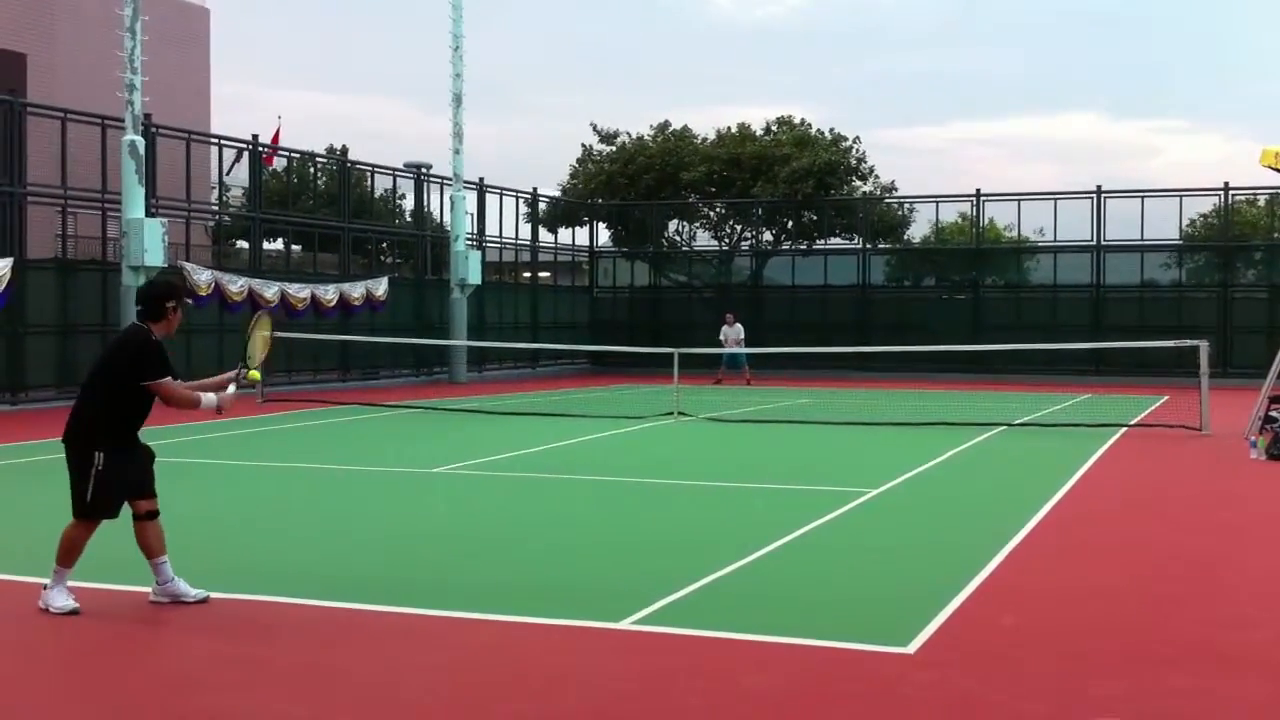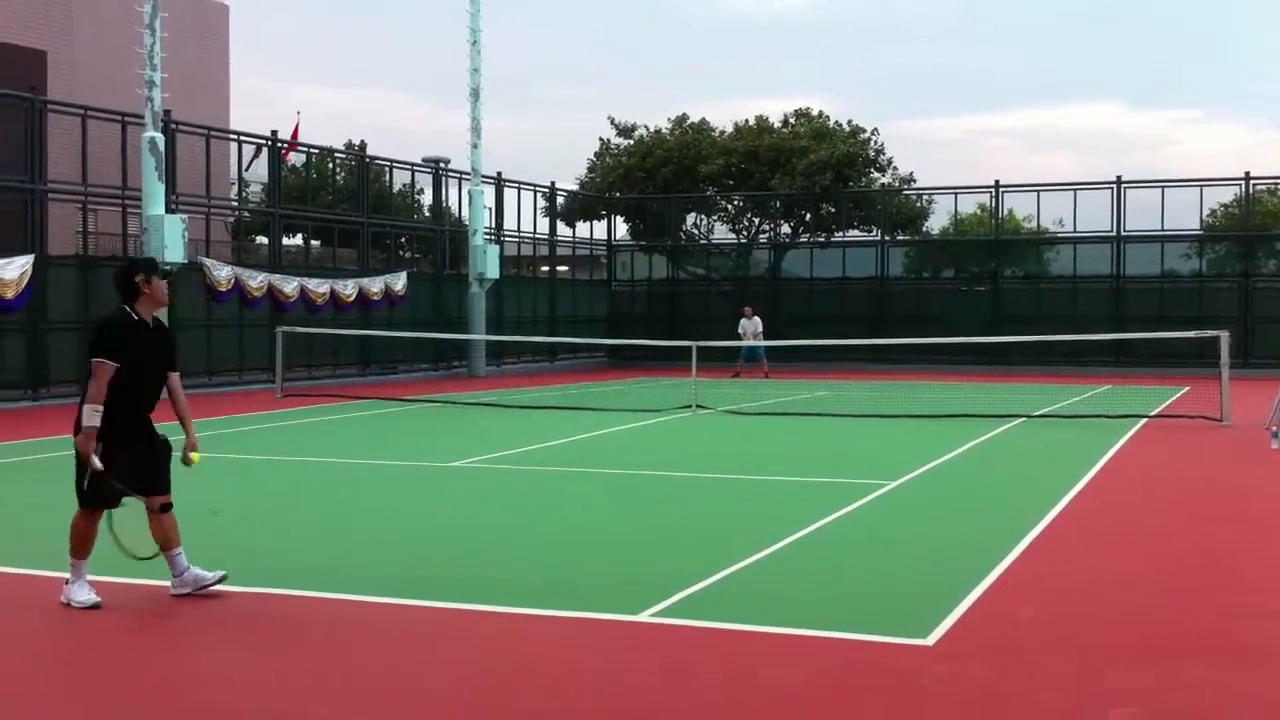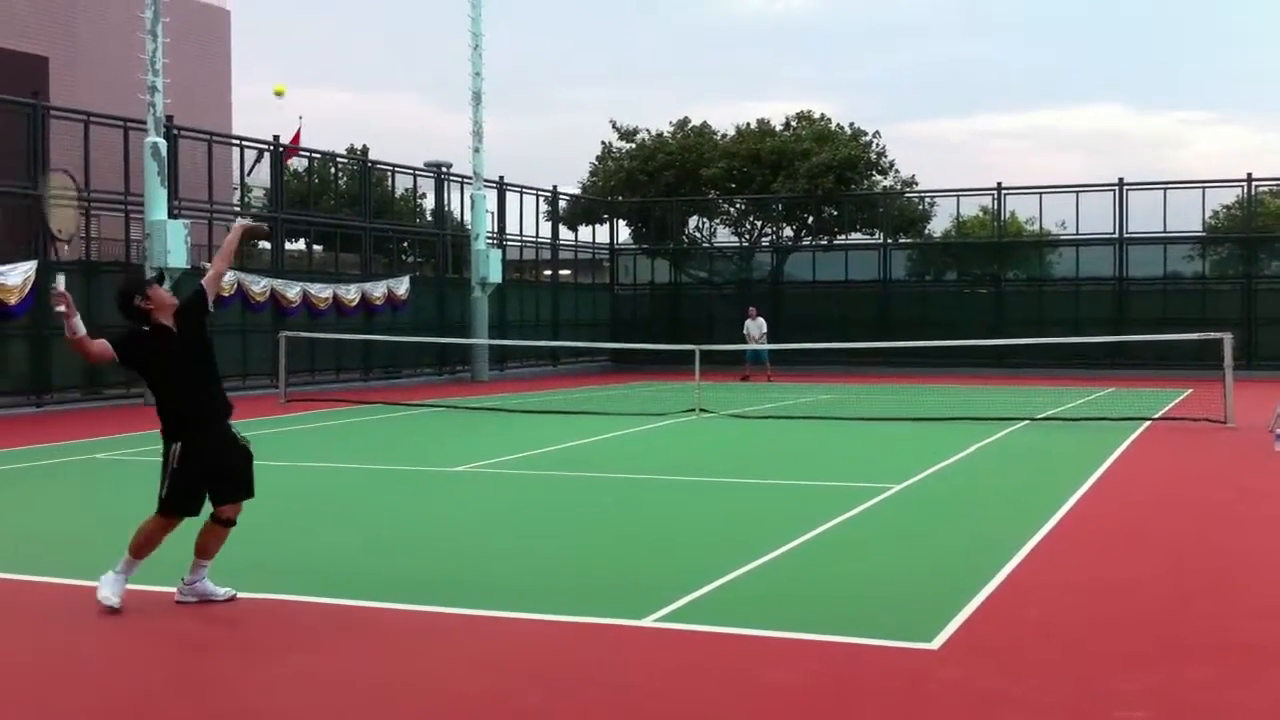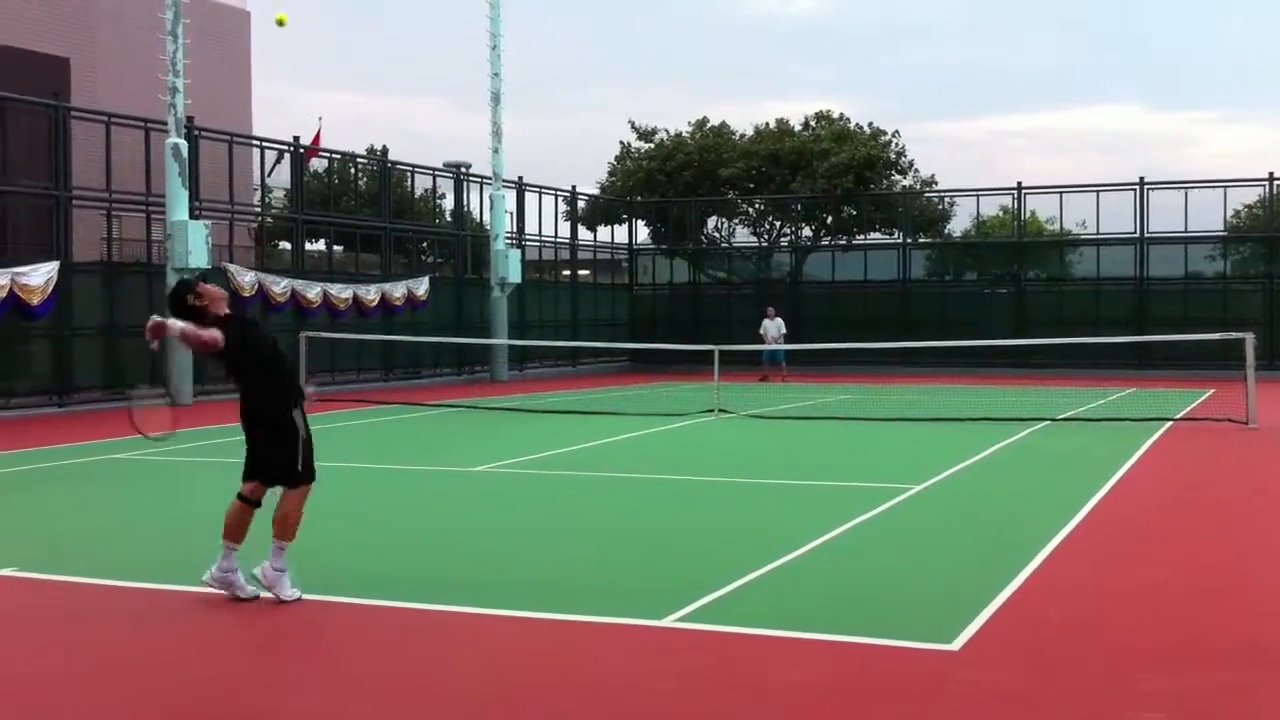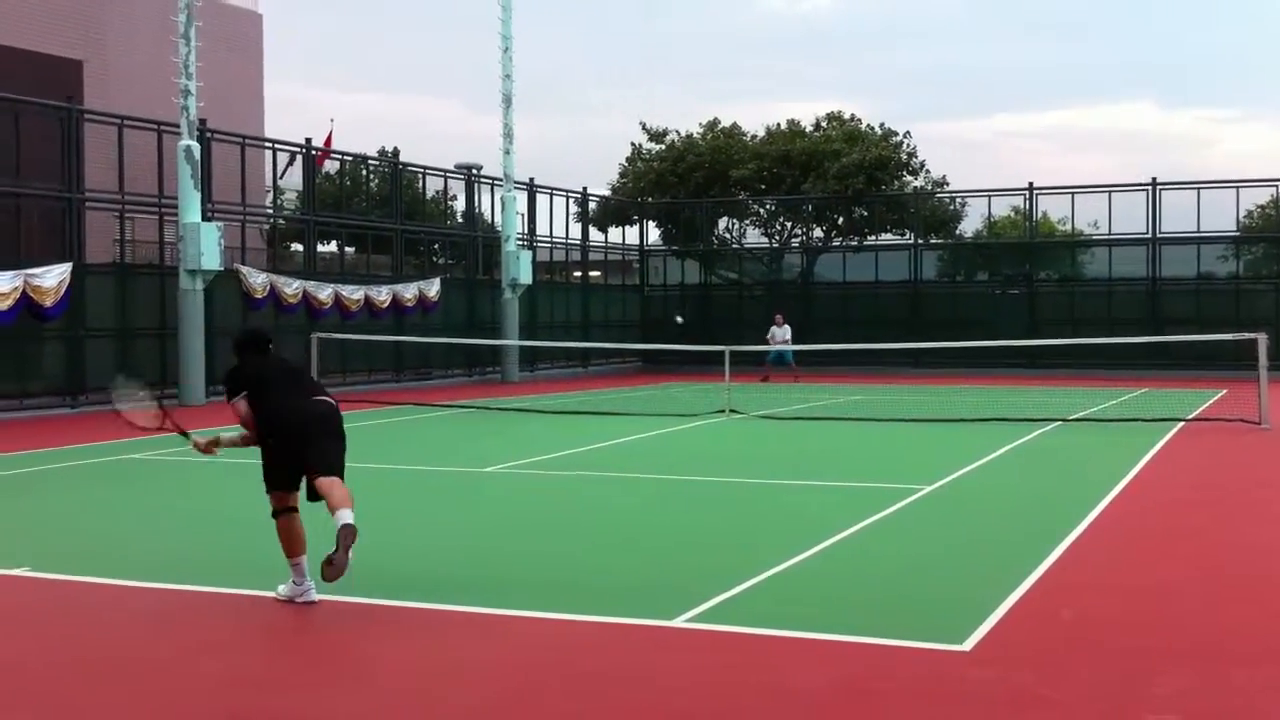
dt=0.5s
person 1, frame 1
left shoulder: (146, 343)
right shoulder: (139, 345)
left elbow: (174, 387)
right elbow: (172, 397)
left wrist: (223, 380)
right wrist: (217, 400)
left hip: (121, 440)
right hip: (94, 441)
left knee: (147, 508)
right knee: (89, 517)
left ankle: (165, 583)
right ankle: (55, 588)
person 1, frame 2
left shoulder: (160, 332)
right shoulder: (116, 326)
left elbow: (173, 384)
right elbow: (99, 380)
left wrist: (189, 432)
right wrist: (87, 430)
left hip: (139, 430)
right hip: (104, 433)
left knee: (159, 501)
right knee: (93, 505)
left ankle: (183, 575)
right ankle: (75, 583)
person 1, frame 3
left shoulder: (190, 314)
right shoulder: (139, 341)
left elbow: (217, 270)
right elbow: (90, 349)
left wrist: (238, 230)
right wrist: (70, 313)
left hip: (220, 433)
right hip: (185, 439)
left knee: (229, 509)
right knee: (170, 515)
left ankle: (195, 582)
right ankle: (118, 575)
person 1, frame 4
left shoulder: (235, 324)
right shoulder: (222, 327)
right elbow: (207, 339)
left hip: (258, 412)
right hip: (280, 410)
left knee: (254, 487)
right knee: (296, 487)
left ankle: (224, 569)
right ankle: (275, 571)
person 1, frame 5
left shoulder: (238, 375)
right shoulder: (288, 366)
left elbow: (245, 415)
right wrist: (218, 441)
left hip: (282, 423)
right hip: (323, 414)
left knee: (283, 500)
right knee: (327, 478)
left ankle: (300, 583)
right ankle: (344, 524)
